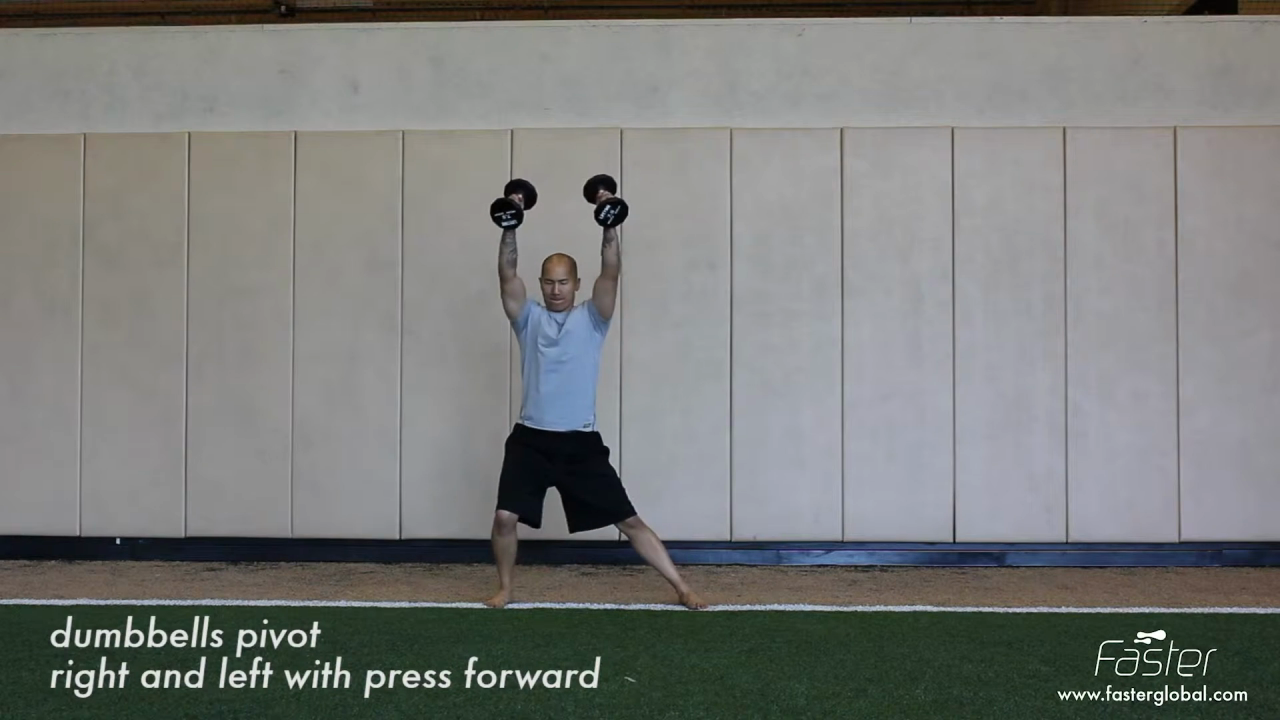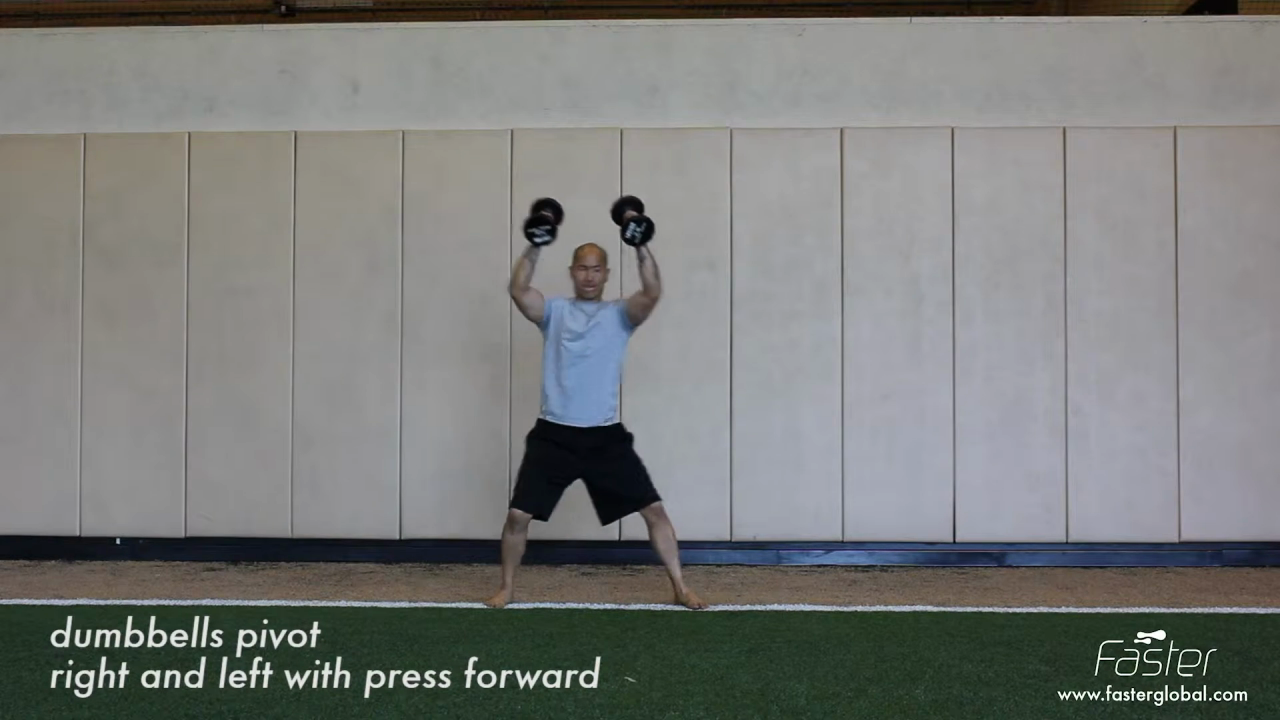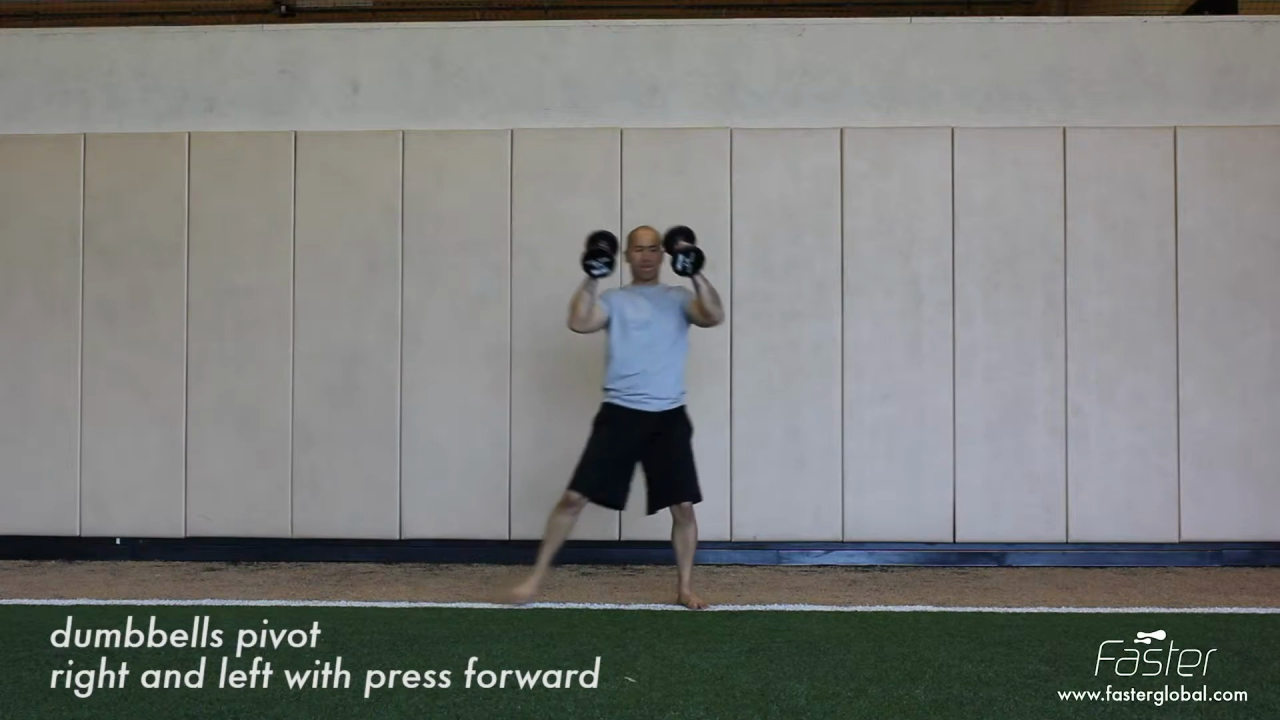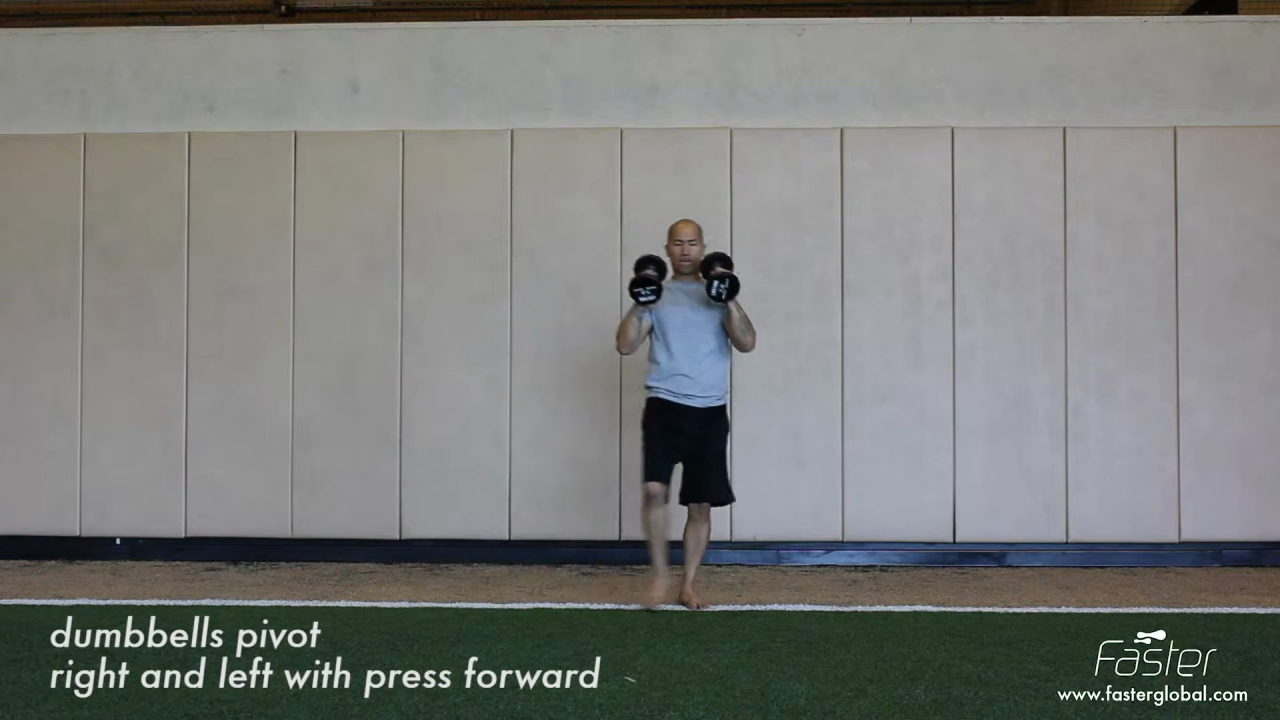
dt=0.3s
person 1, frame 1
left shoulder: (591, 318)
right shoulder: (529, 318)
left elbow: (611, 273)
right elbow: (507, 275)
left wrist: (609, 227)
right wrist: (510, 227)
left hip: (581, 442)
right hip: (531, 440)
left knee: (629, 520)
right knee: (505, 519)
left ankle: (681, 588)
right ankle: (506, 588)
person 1, frame 2
left shoulder: (620, 315)
right shoulder: (553, 310)
left elbow: (652, 293)
right elbow: (519, 290)
left wrist: (640, 244)
right wrist: (536, 245)
left hip: (605, 435)
right hip: (553, 434)
left knee: (652, 508)
right knee: (518, 515)
left ankle: (679, 585)
right ankle: (506, 586)
person 1, frame 3
left shoulder: (678, 297)
right shoulder: (614, 298)
left elbow: (714, 316)
right elbow: (579, 323)
left wrist: (694, 274)
right wrist: (591, 279)
left hip: (668, 417)
right hip: (619, 414)
left knee: (682, 506)
right knee: (574, 497)
left ankle: (684, 587)
right ankle: (537, 575)
person 1, frame 4
left shoulder: (718, 295)
right shoulder: (657, 297)
left elbow: (746, 343)
right elbow: (625, 345)
left wrist: (728, 299)
right wrist: (639, 303)
left hip: (710, 412)
right hip: (665, 406)
left knee: (701, 504)
right knee: (653, 489)
left ankle: (689, 585)
right ankle: (660, 573)
